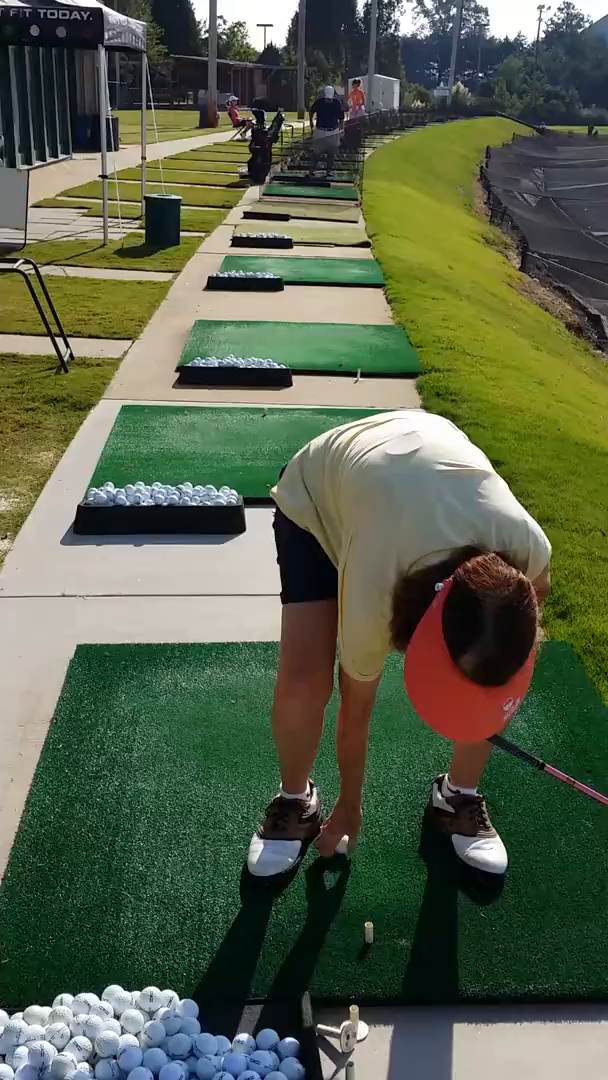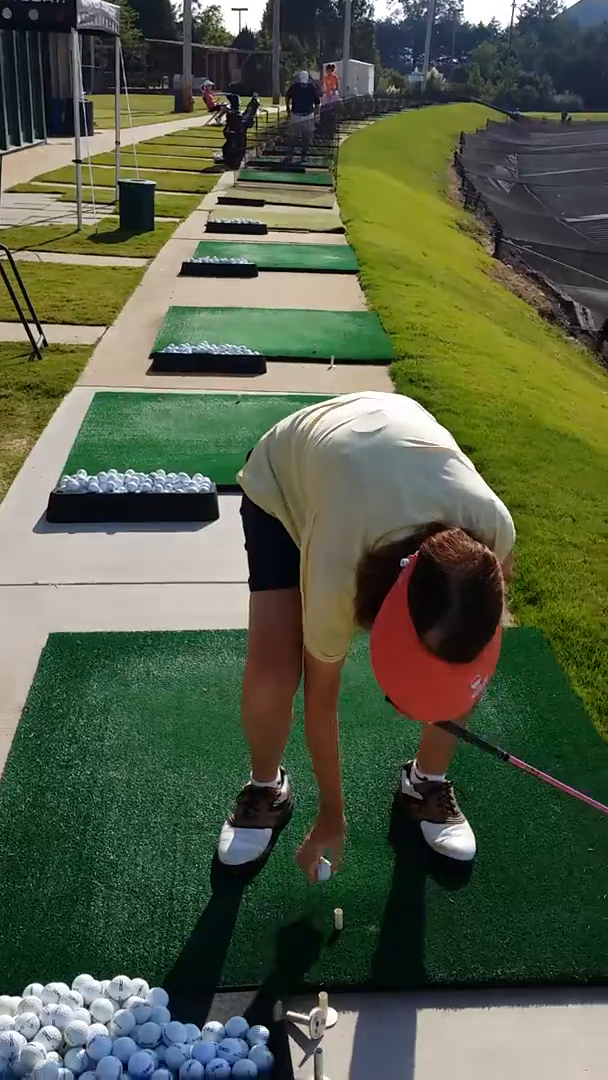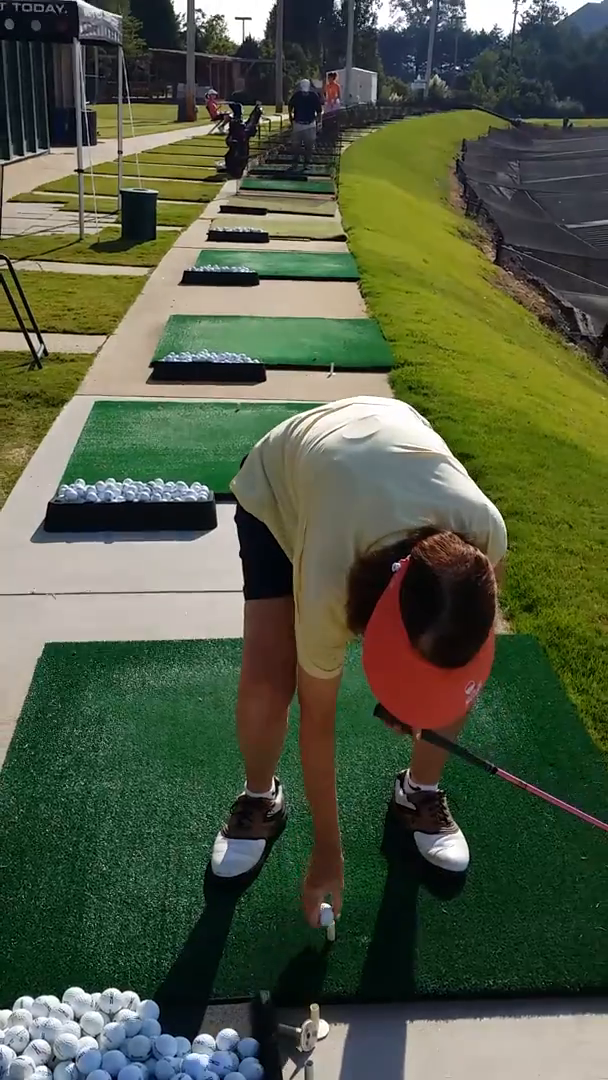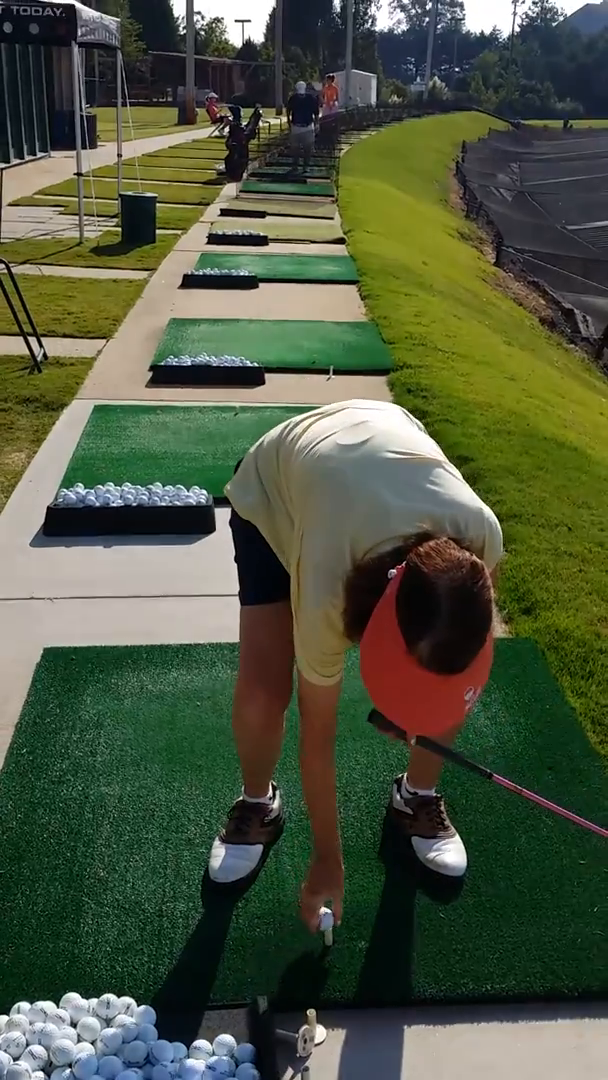
dt=0.2s
person 1, frame 1
left shoulder: (526, 544)
right shoulder: (372, 598)
right elbow: (355, 711)
right wrist: (349, 804)
right hip: (317, 491)
left knee: (490, 669)
right knee: (303, 681)
left ankle: (458, 796)
right ankle: (295, 800)
person 1, frame 2
left shoulder: (491, 523)
right shoulder: (335, 577)
right elbow: (320, 696)
left wrist: (429, 675)
right wrist: (330, 813)
right hip: (284, 478)
left knee: (458, 653)
right knee: (273, 668)
left ankle: (427, 783)
right ankle: (266, 789)
person 1, frame 3
left shoulder: (485, 530)
right shoulder: (328, 587)
right elbow: (317, 726)
left wrist: (429, 675)
right wrist: (327, 853)
right hip: (277, 482)
left knee: (452, 670)
right knee: (266, 682)
left ankle: (420, 794)
right ankle: (259, 801)
person 1, frame 4
left shoulder: (481, 531)
right shoulder: (326, 592)
right elbow: (317, 735)
left wrist: (424, 674)
right wrist: (327, 861)
right hip: (271, 487)
left knee: (448, 670)
right knee: (262, 688)
left ankle: (417, 798)
right ankle: (257, 805)
